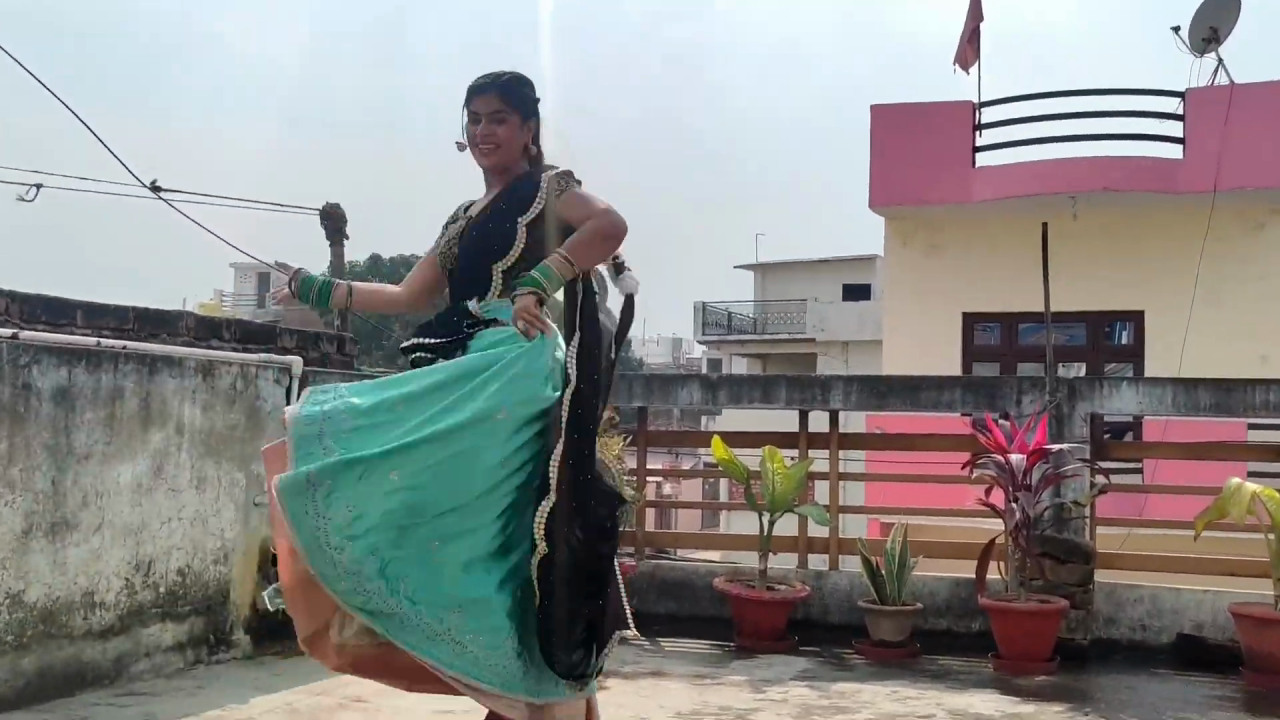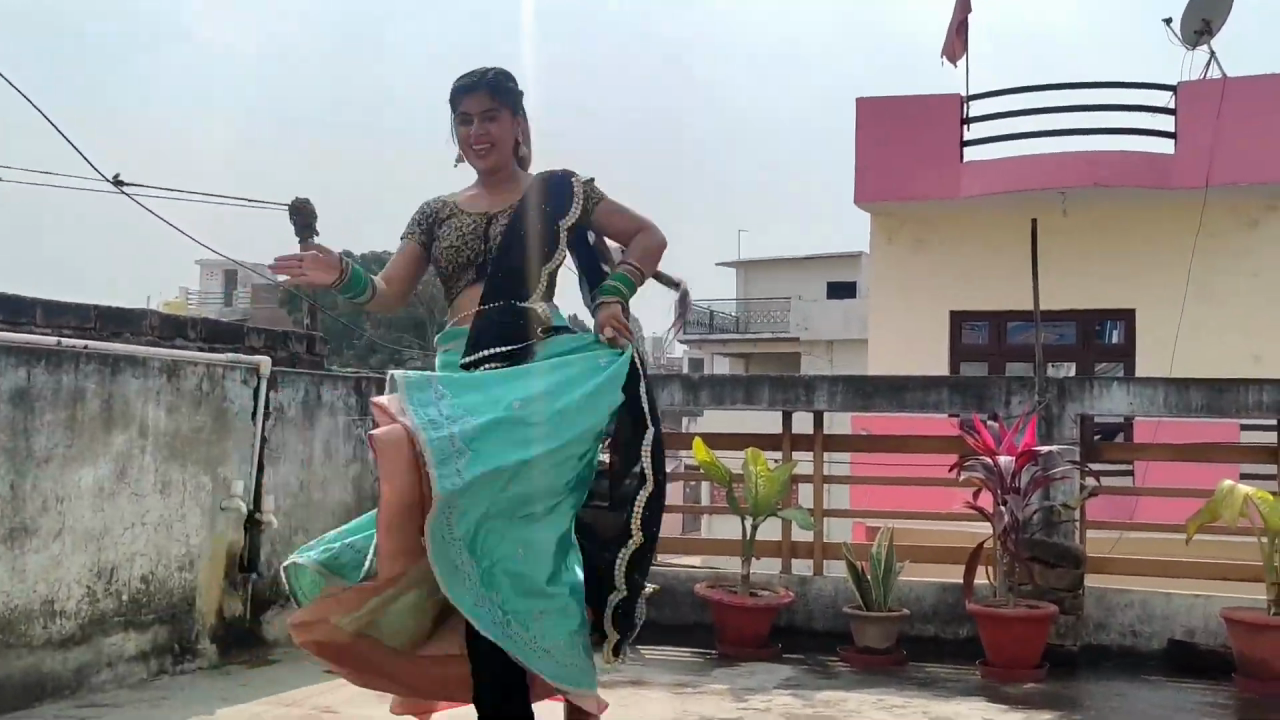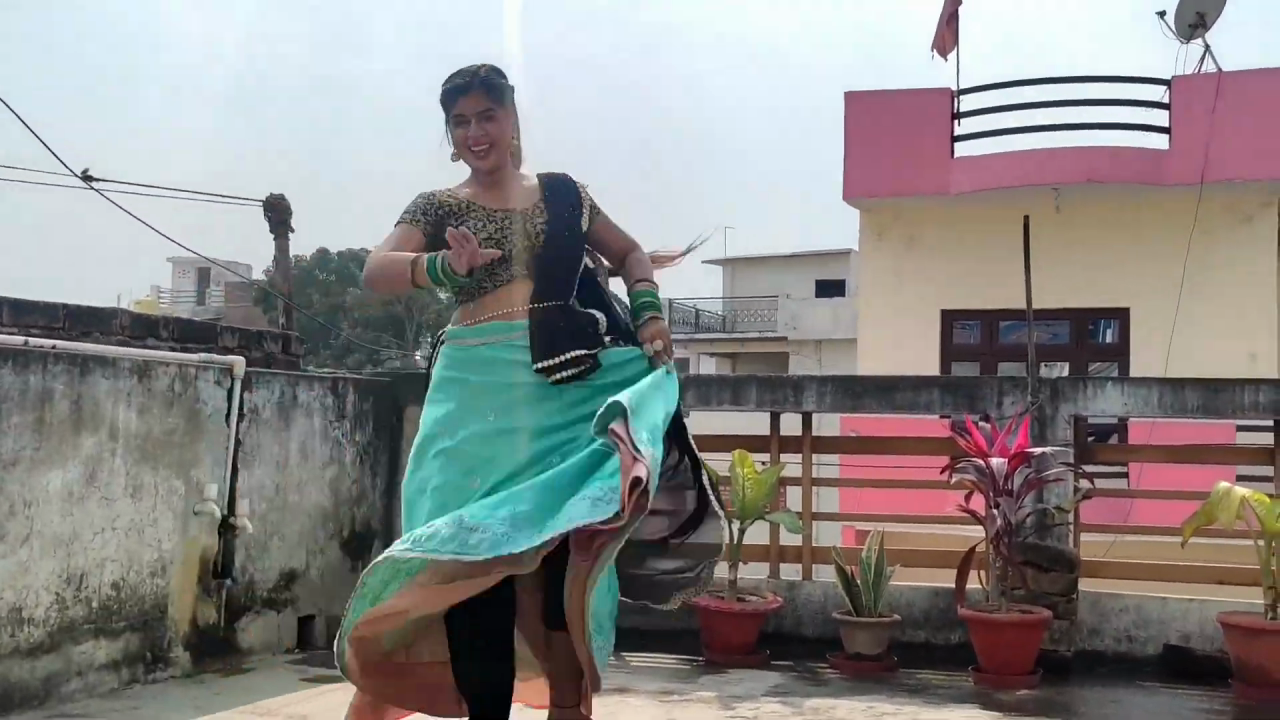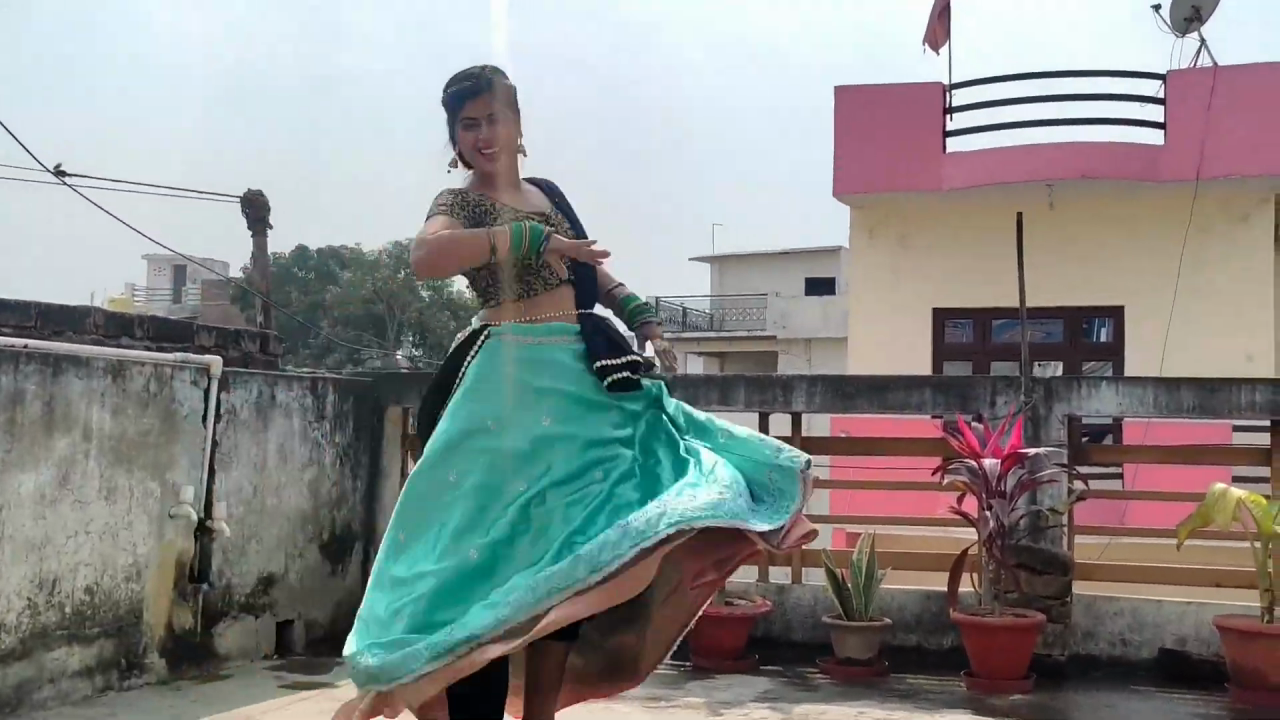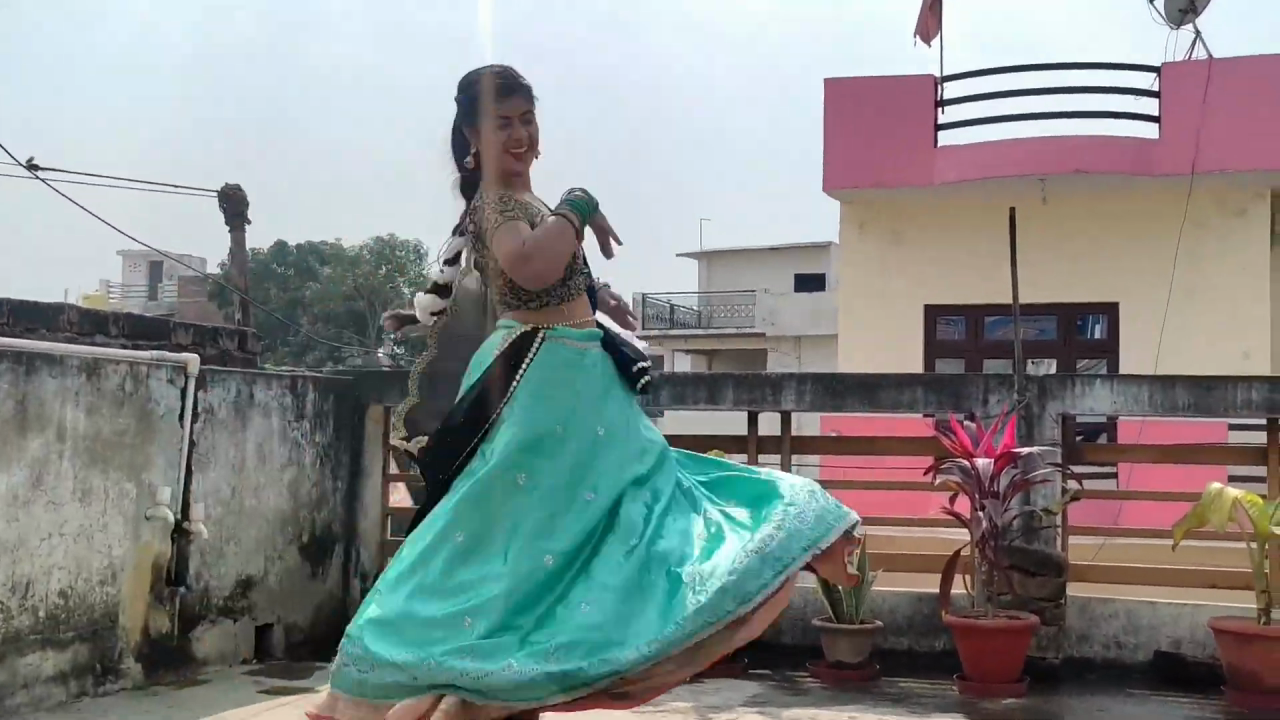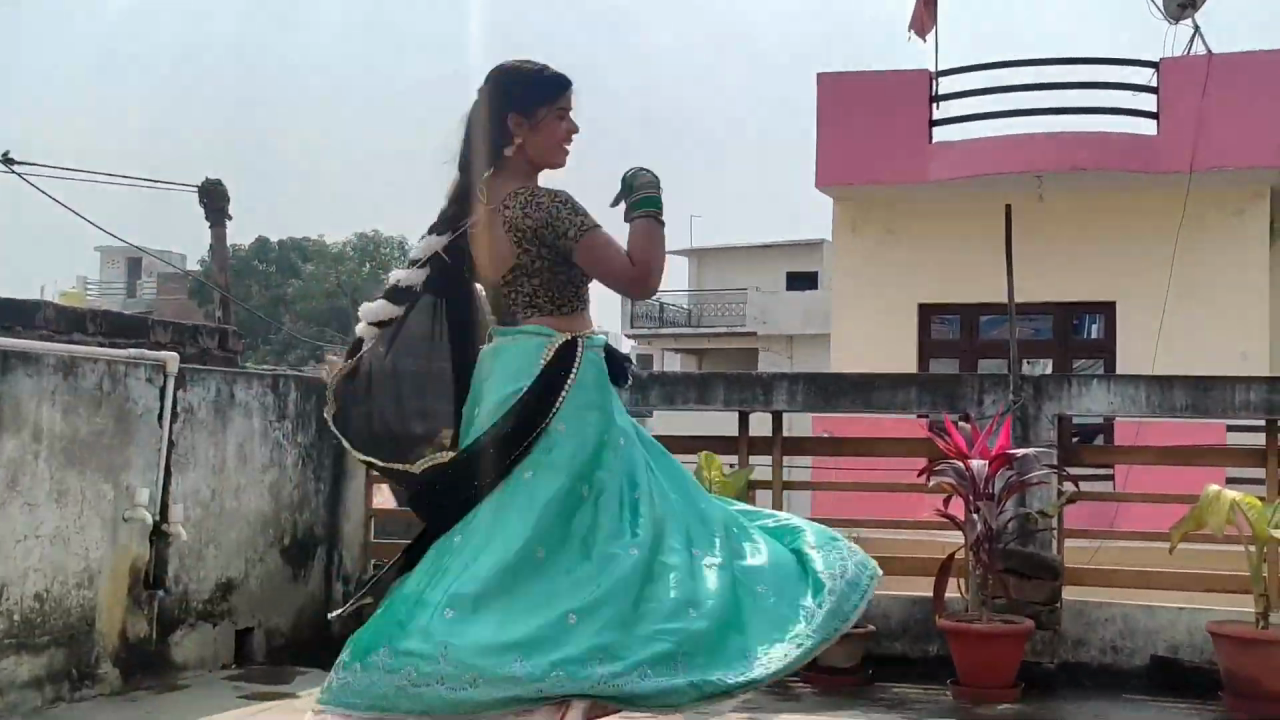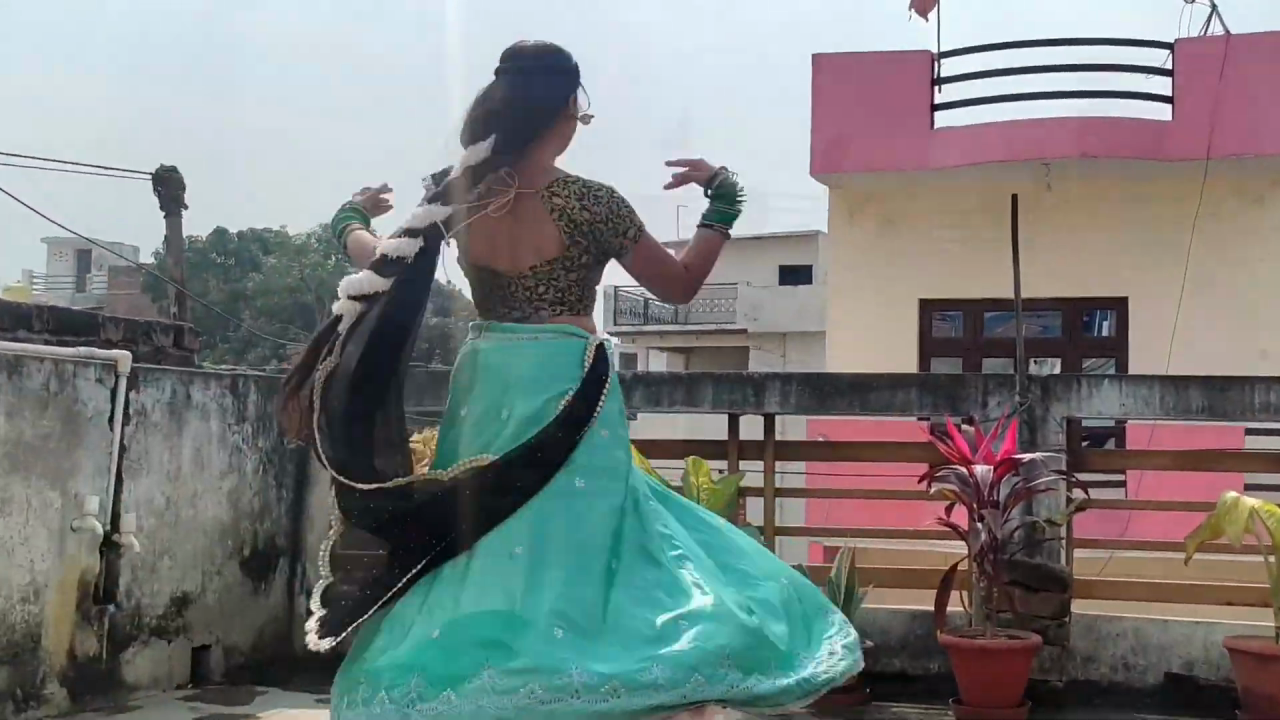
dt=0.1s
person 1, frame 1
left shoulder: (549, 187)
right shoulder: (464, 216)
left elbow: (610, 227)
right elbow: (409, 296)
left wrist: (543, 282)
right wrist: (321, 289)
left hip: (512, 364)
right hip: (459, 369)
right knee: (487, 544)
person 1, frame 2
left shoulder: (563, 191)
right shoulder: (437, 213)
left elbow: (648, 236)
right elbow: (387, 293)
left wrist: (616, 292)
right wrist: (334, 274)
left hip: (546, 367)
right hip: (463, 374)
right knee: (486, 558)
person 1, frame 3
left shoulder: (565, 194)
right shoulder: (435, 207)
left elbow: (633, 256)
right elbow: (379, 271)
left wrist: (648, 309)
right wrist: (440, 266)
left hip: (568, 377)
right hip: (478, 379)
right knee: (476, 563)
person 1, frame 4
left shoulder: (545, 195)
right shoulder: (460, 203)
left elbow: (589, 273)
right elbow: (427, 257)
left wrist: (643, 318)
right wrist: (531, 239)
left hip: (588, 380)
right hip: (516, 384)
right knee: (487, 570)
person 1, frame 5
left shoulder: (515, 205)
right shoulder: (497, 205)
right elbow: (533, 267)
right wrist: (578, 211)
left hip: (578, 390)
right hip: (545, 388)
right knee: (510, 568)
person 1, frame 6
left shoulder: (476, 203)
right shoulder: (545, 207)
left elbow: (436, 271)
right elbow: (638, 281)
right wrist: (643, 199)
left hip: (513, 385)
right hip: (558, 390)
right knee: (527, 570)
person 1, frame 7
left shoulder: (457, 191)
right shoulder: (591, 202)
left elbow: (380, 261)
right elbow: (680, 281)
left wrist: (358, 223)
left hip: (485, 380)
right hip: (563, 390)
left knee: (492, 570)
right knee: (560, 580)
